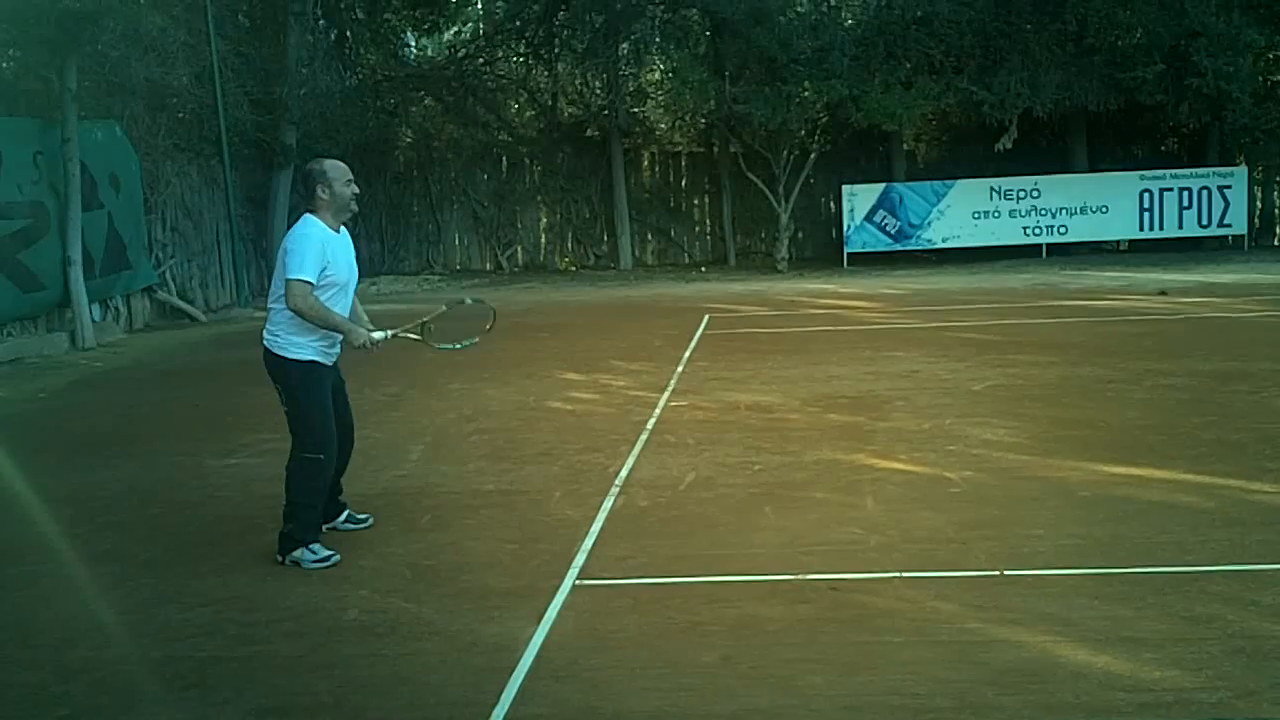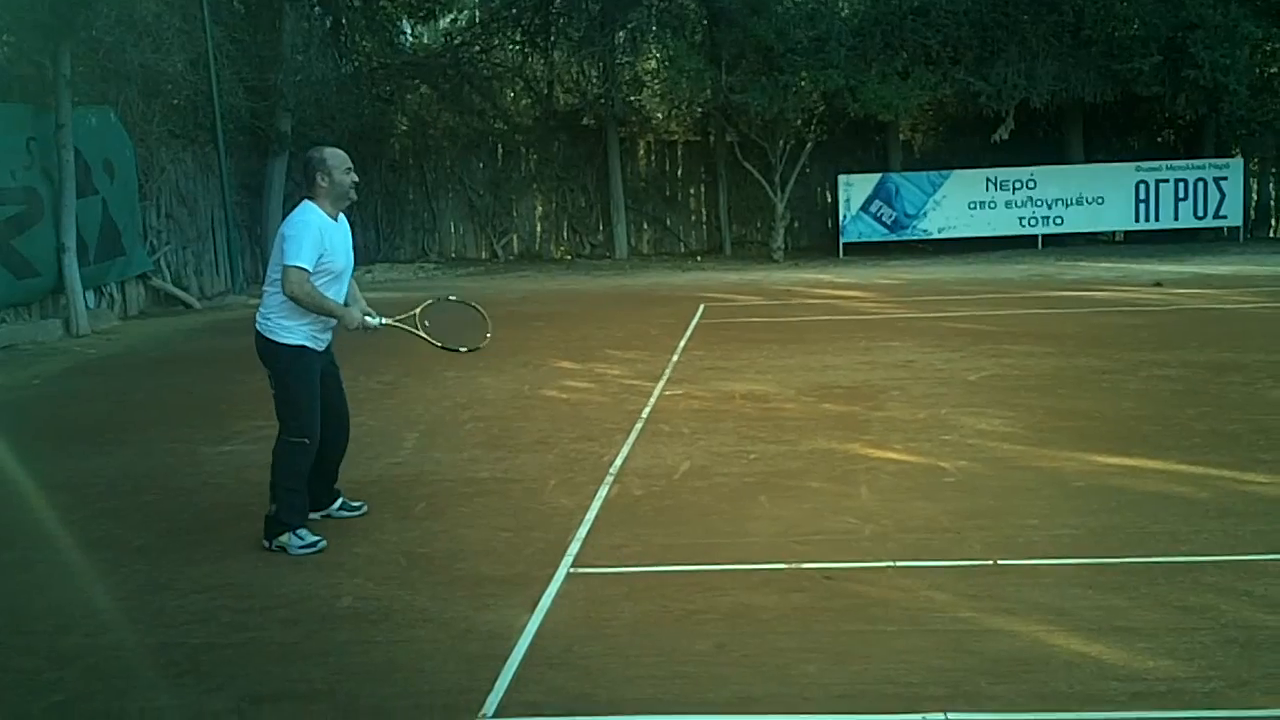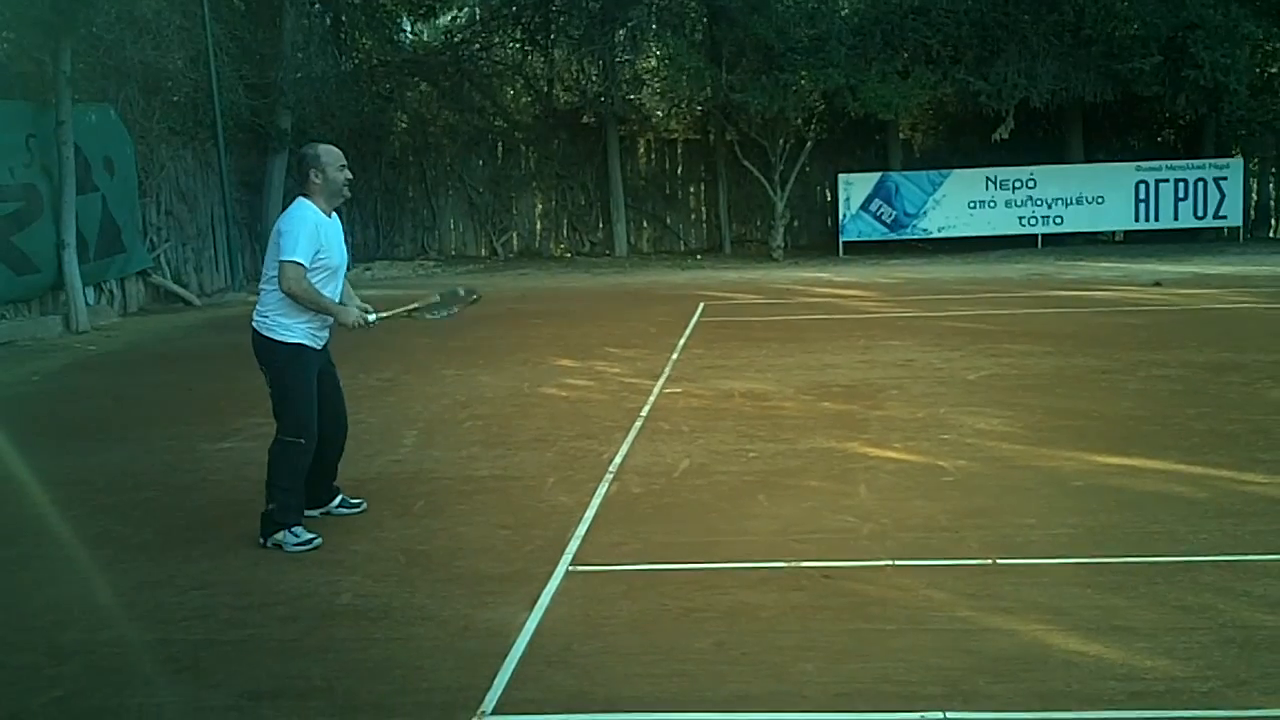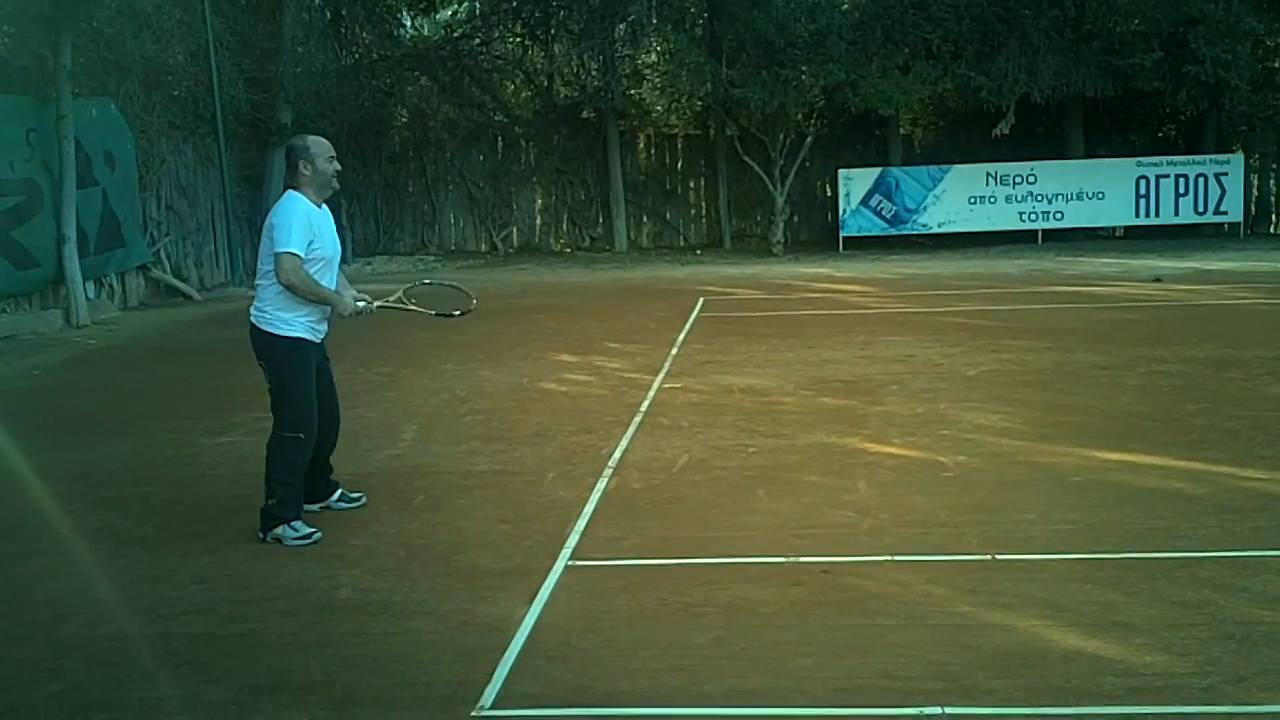
dt=0.2s
person 1, frame 1
left shoulder: (340, 234)
right shoulder: (308, 237)
right elbow: (299, 300)
left wrist: (363, 324)
right wrist: (348, 330)
left hip: (322, 357)
right hip: (296, 358)
left knee: (340, 439)
right knee: (315, 447)
left ankle: (328, 510)
right ankle: (296, 541)
person 1, frame 2
left shoulder: (339, 222)
right shoulder: (307, 223)
right elbow: (295, 286)
left wrist: (360, 306)
right wrist: (343, 313)
left hip: (315, 342)
right hip: (286, 342)
left knee: (335, 425)
right knee: (301, 433)
left ankle: (321, 498)
right ankle: (284, 527)
person 1, frame 3
left shoulder: (331, 219)
right shoulder: (302, 220)
right elbow: (291, 283)
left wrist: (354, 303)
right wrist: (339, 311)
left hip: (312, 341)
right hip: (283, 341)
left knee: (333, 423)
right knee: (298, 432)
left ankle: (320, 495)
right ankle: (279, 524)
person 1, frame 4
left shoulder: (321, 211)
right shoulder: (293, 211)
right elbow: (289, 274)
left wrist: (350, 293)
right wrist: (336, 300)
left hip: (308, 335)
right hip: (282, 336)
left knee: (325, 418)
right knee: (296, 427)
left ankle: (318, 490)
right ankle: (278, 519)
